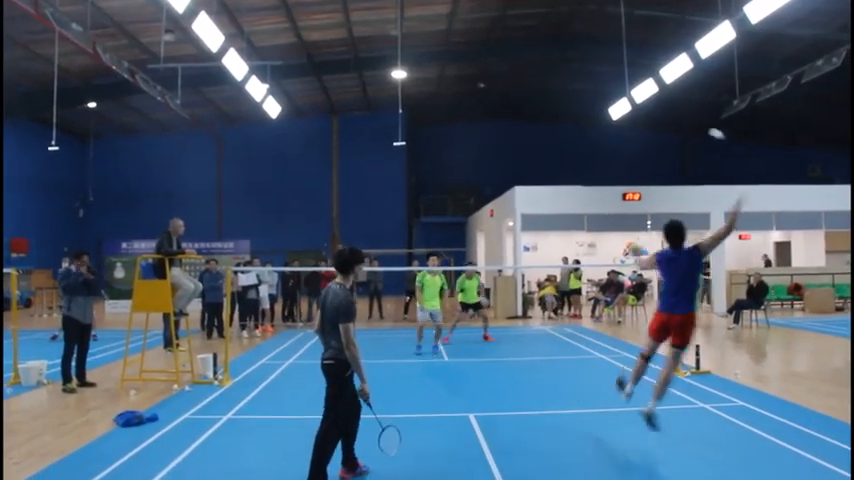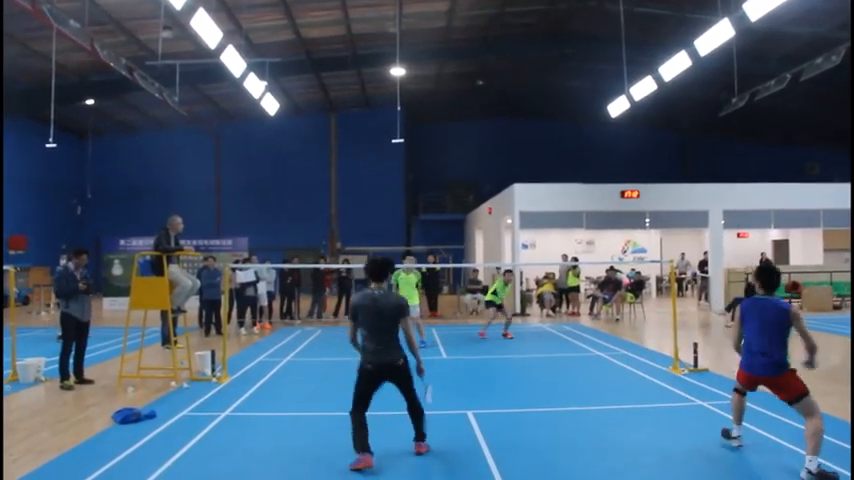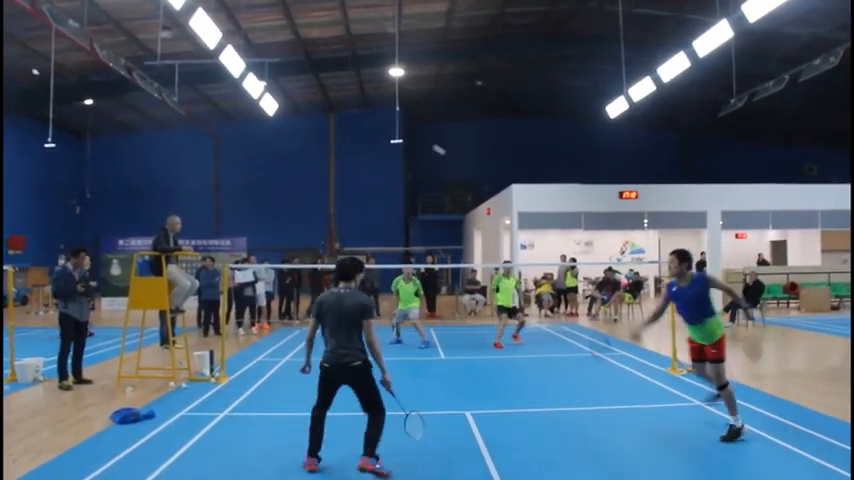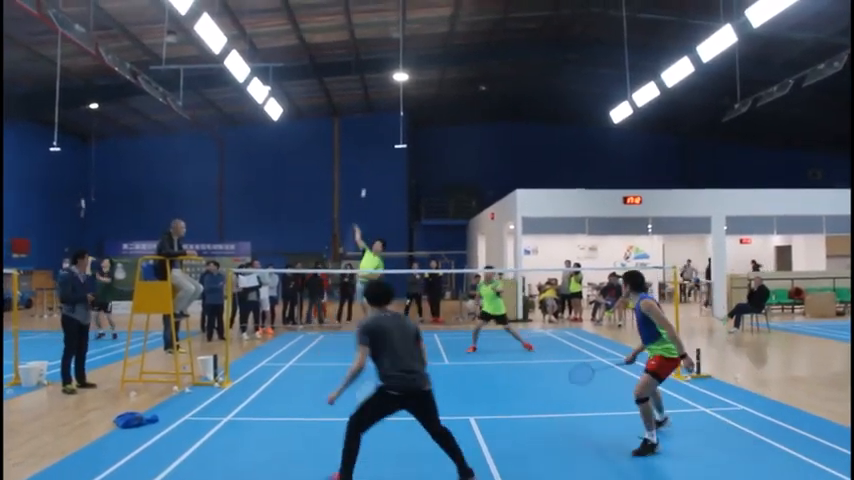
dt=0.7s
person 1, frame 1
left shoulder: (328, 290)
right shoulder: (345, 299)
left elbow: (318, 328)
right elbow: (350, 345)
right wrist: (363, 381)
left hip: (331, 361)
right hip: (339, 365)
left knee: (352, 411)
right knee: (332, 423)
person 1, frame 2
left shoulder: (357, 301)
right shoulder: (398, 301)
left elbow: (352, 338)
right elbow: (409, 337)
right wrist: (419, 362)
left hip: (370, 364)
right hip: (396, 362)
left knee: (358, 410)
right knee: (412, 400)
left ankle: (364, 454)
right ankle: (420, 442)
person 1, frame 3
left shoulder: (323, 299)
right shoulder: (364, 301)
left elbow: (310, 336)
right elbow: (370, 340)
left wrist: (307, 360)
right wrist: (384, 371)
left hip: (330, 364)
right hip: (356, 364)
left knee: (319, 410)
right knee: (376, 410)
left ankle: (312, 458)
right ankle: (368, 458)
person 1, frame 4
left shoulder: (368, 326)
right shoulder: (408, 323)
left elbow: (359, 365)
left wrist: (339, 391)
left hip: (393, 391)
right hip: (421, 388)
left knee: (355, 425)
right knee: (437, 429)
person 2, frame 1
left shoulder: (660, 258)
right shoulder: (697, 252)
left elbow: (642, 264)
right elbow: (725, 232)
left wrist: (638, 259)
right wrist: (735, 213)
left hip: (663, 313)
right hip: (684, 316)
left knee: (647, 352)
right knee: (671, 363)
left ankle: (629, 387)
right ankle: (651, 408)
person 2, frame 2
left shoulder: (744, 307)
right shoulder: (788, 310)
left elbow: (737, 343)
right elbow: (811, 345)
right wrist: (811, 359)
left hip: (750, 368)
right hip: (778, 371)
left knee: (739, 389)
right knee: (814, 415)
left ankle: (736, 435)
person 2, frame 3
left shoulder: (704, 279)
right shoulder: (670, 288)
left elbow: (729, 290)
right elbow: (658, 311)
left wrist: (745, 308)
right wrist: (641, 327)
left hip: (713, 335)
right hip: (695, 336)
left knee: (719, 380)
right knee: (699, 371)
left ankle: (737, 424)
right ankle: (720, 391)
person 2, frame 4
left shoulder: (645, 302)
right shoulder: (640, 303)
left elbow: (669, 329)
left wrist: (684, 355)
right wrist: (634, 353)
left hip: (666, 354)
right hip: (658, 353)
left knee: (639, 392)
right knee: (648, 388)
left ankle: (651, 439)
right ankle: (661, 418)
person 3, frame 1
left shoulder: (87, 275)
right shoulder: (66, 273)
left elbow: (96, 292)
right elbow: (67, 288)
left wrist: (91, 279)
right wrist: (79, 274)
left hip: (86, 316)
right hip: (71, 316)
left knee: (83, 349)
right knee: (69, 349)
left ankle: (81, 379)
right ankle: (67, 382)
person 3, frame 2
left shoulder: (84, 272)
right shoulder: (62, 272)
left elbow: (90, 290)
right elbow: (58, 292)
left wrist: (88, 288)
right wrist: (76, 288)
left hip: (84, 314)
right hip: (69, 314)
left knee: (81, 347)
right knee: (67, 347)
left ankle: (79, 376)
right ankle: (64, 379)
person 3, frame 3
left shoulder: (83, 273)
right shoulder: (61, 272)
left elbow: (90, 291)
right elbow: (56, 293)
left wrist: (87, 289)
right wrist: (74, 289)
left hip: (82, 314)
right hip: (68, 314)
left knee: (80, 347)
right knee: (66, 347)
left ankle: (77, 376)
right ankle: (63, 379)
person 3, frame 4
left shoulder: (83, 276)
right shoulder: (66, 275)
right elbow: (64, 298)
left wrist: (90, 298)
right wrist: (84, 297)
left hip: (83, 317)
right hip: (71, 318)
left knee: (82, 350)
right knee: (70, 350)
left ankle: (81, 380)
right ankle: (66, 383)
person 4, frame 1
left shoulder: (177, 239)
right shoulder: (165, 238)
left elbow: (176, 254)
right elbow: (165, 251)
left wrist: (185, 252)
right wrist: (184, 251)
right hip: (166, 275)
left knee: (198, 286)
right knee: (189, 287)
left ankle: (179, 310)
right ankle: (176, 310)
person 4, frame 2
left shoulder: (175, 237)
right shoulder: (162, 235)
left elbow: (175, 251)
right elbow: (164, 248)
left wrist: (185, 250)
right wrist: (182, 248)
left hip: (175, 266)
right hip: (164, 268)
left knee: (195, 283)
right knee: (186, 284)
left ankle: (178, 305)
right ankle: (172, 306)
person 4, frame 3
left shoulder: (174, 236)
right shoulder: (161, 235)
left elbow: (174, 250)
right elbow: (162, 248)
left wrist: (184, 249)
right wrist: (181, 248)
left hip: (173, 266)
right hip: (162, 268)
left knee: (194, 284)
right knee: (185, 284)
left ankle: (176, 305)
right ankle: (171, 307)
person 4, frame 4
left shoulder: (178, 240)
right shoulder: (165, 239)
left elbow: (178, 254)
right elbow: (166, 252)
left wrist: (187, 254)
right wrist: (185, 252)
left hip: (177, 270)
right hip: (166, 272)
left knee: (198, 288)
right knee: (189, 288)
left ankle: (180, 309)
right ankle: (175, 311)
